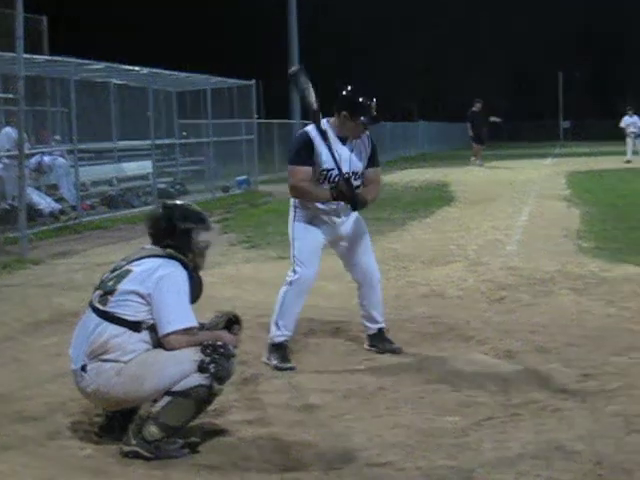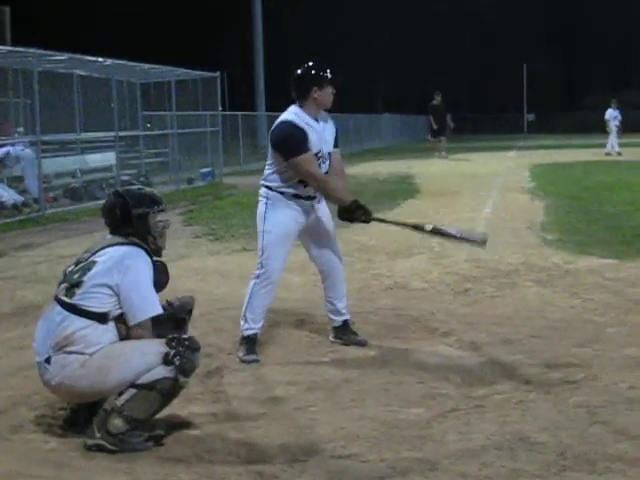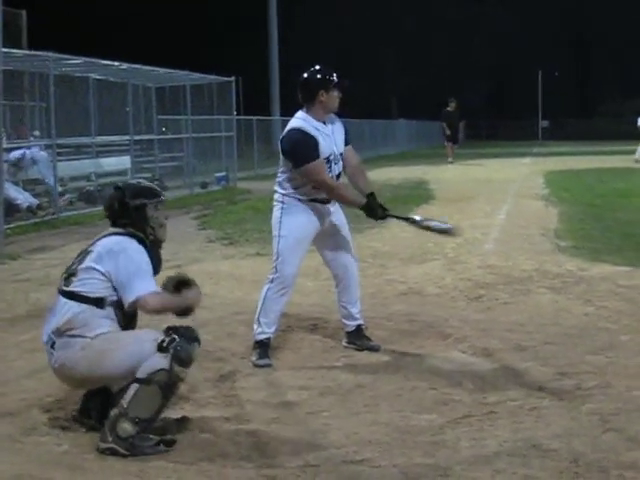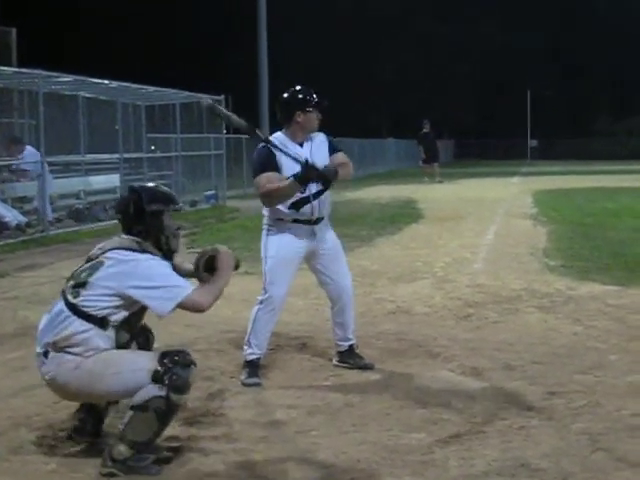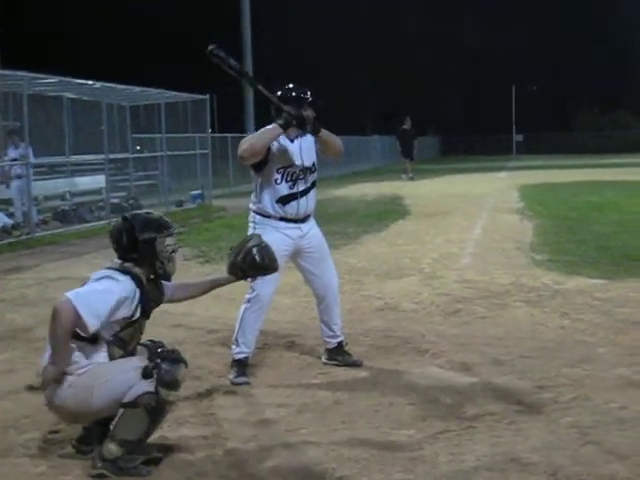
dt=1s
person 1, frame 1
left shoulder: (366, 142)
right shoulder: (309, 138)
left elbow: (373, 183)
right elbow: (297, 188)
left wrist: (362, 197)
right wrist: (340, 195)
left hip: (348, 216)
right hip: (310, 216)
left knee: (369, 273)
right knee: (302, 277)
left ankle: (376, 333)
right ankle: (278, 344)
person 1, frame 2
left shoulder: (327, 123)
right shoulder: (289, 127)
left elbow: (335, 168)
right elbow: (314, 176)
left wrist: (345, 204)
right wrist: (350, 203)
left hip: (315, 203)
right hip: (280, 205)
left knee: (334, 264)
right knee: (269, 271)
left ankle: (340, 325)
right ankle: (249, 336)
person 1, frame 3
left shoulder: (336, 124)
right shoulder: (298, 133)
left elbow: (352, 164)
right elbow: (326, 183)
left wrist: (370, 196)
right wrist: (364, 205)
left hip: (329, 207)
right hip: (296, 210)
left knee: (347, 268)
right knee: (283, 275)
left ankle: (354, 330)
right ankle: (262, 340)
person 1, frame 4
left shoulder: (322, 141)
right shoulder: (268, 151)
left elbow: (348, 167)
right elbow: (266, 194)
left wrist: (333, 171)
right wrist: (300, 179)
left hip: (320, 230)
right hip: (283, 232)
left knee: (343, 289)
right knee: (272, 296)
left ankle: (345, 350)
right ankle: (252, 360)
person 1, frame 5
left shoulder: (309, 137)
right shoulder: (268, 141)
left elbow: (337, 149)
right elbow: (243, 153)
left wrist: (315, 128)
right wrist: (282, 125)
left hip: (306, 227)
right hip: (270, 229)
left knee: (329, 286)
right knee: (260, 294)
left ankle: (334, 347)
right ankle: (240, 359)
person 2, frame 1
left shoulder: (142, 260)
right shoulder: (169, 269)
right elbow: (175, 340)
left wrist: (208, 328)
right wrist: (218, 337)
right hip: (107, 376)
left knee: (190, 344)
right knee: (217, 358)
left ankle: (122, 417)
right ankle: (147, 437)
person 2, frame 2
left shoulder: (104, 251)
right shoulder: (133, 256)
right elbow: (140, 332)
left wrist: (167, 311)
left hip: (53, 364)
right hip: (72, 369)
right knee: (183, 351)
left ankle: (87, 410)
right ankle: (110, 429)
person 2, frame 3
left shoulder: (112, 244)
right shoulder: (125, 246)
left elbow: (134, 300)
right elbow: (149, 302)
left wrist: (171, 298)
right wrist: (185, 298)
left hip: (71, 351)
right hip: (78, 353)
left knee: (148, 349)
right knee: (181, 343)
left ankle: (97, 406)
right ankle: (124, 433)
person 2, frame 4
left shoulder: (120, 249)
right shoulder: (138, 263)
left elbow: (164, 272)
right elbow: (201, 301)
left wrist: (198, 271)
right wrist: (224, 270)
left hip: (61, 353)
right hip: (68, 367)
left knee: (138, 340)
right knee: (176, 369)
left ankle: (90, 422)
right ankle: (122, 455)
person 2, frame 5
left shoulder: (138, 280)
right shoulder: (122, 285)
left elbow: (180, 290)
right elbow: (64, 309)
left wrist: (228, 278)
right wrist: (57, 370)
left hip: (89, 380)
right hip: (73, 389)
left knee: (153, 354)
right knee: (170, 366)
left ankle: (96, 436)
right ankle: (113, 457)
